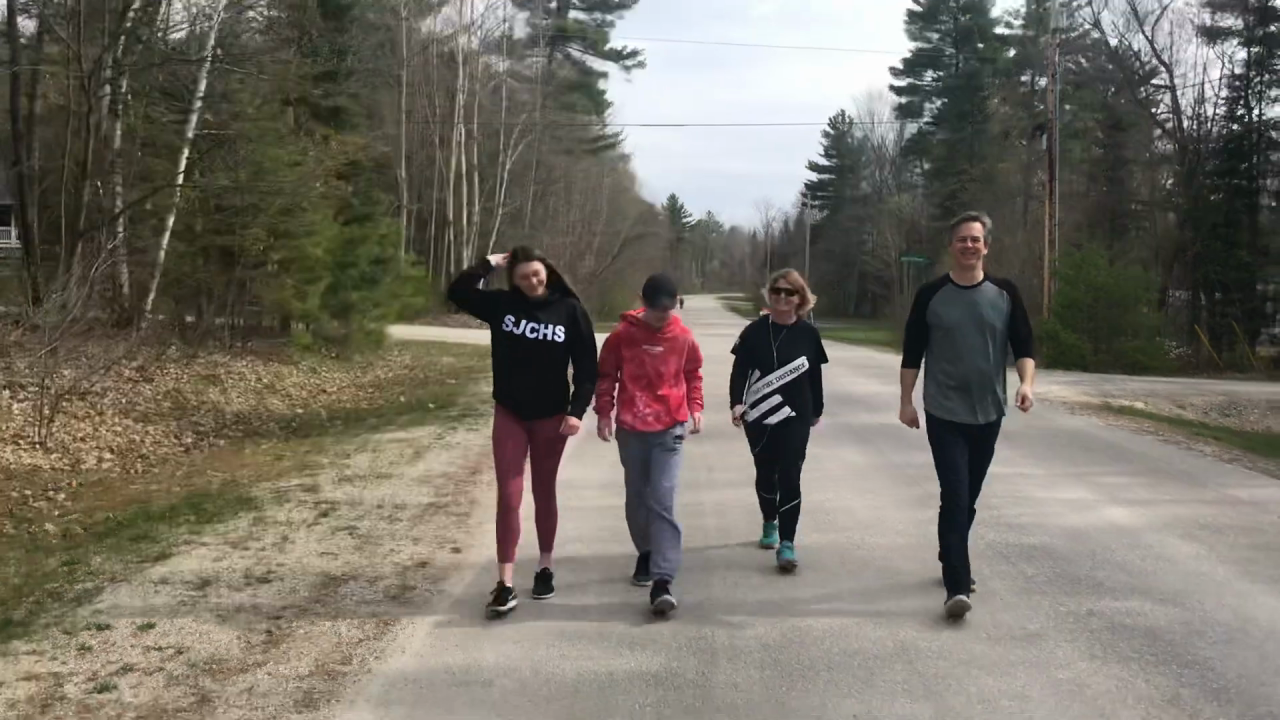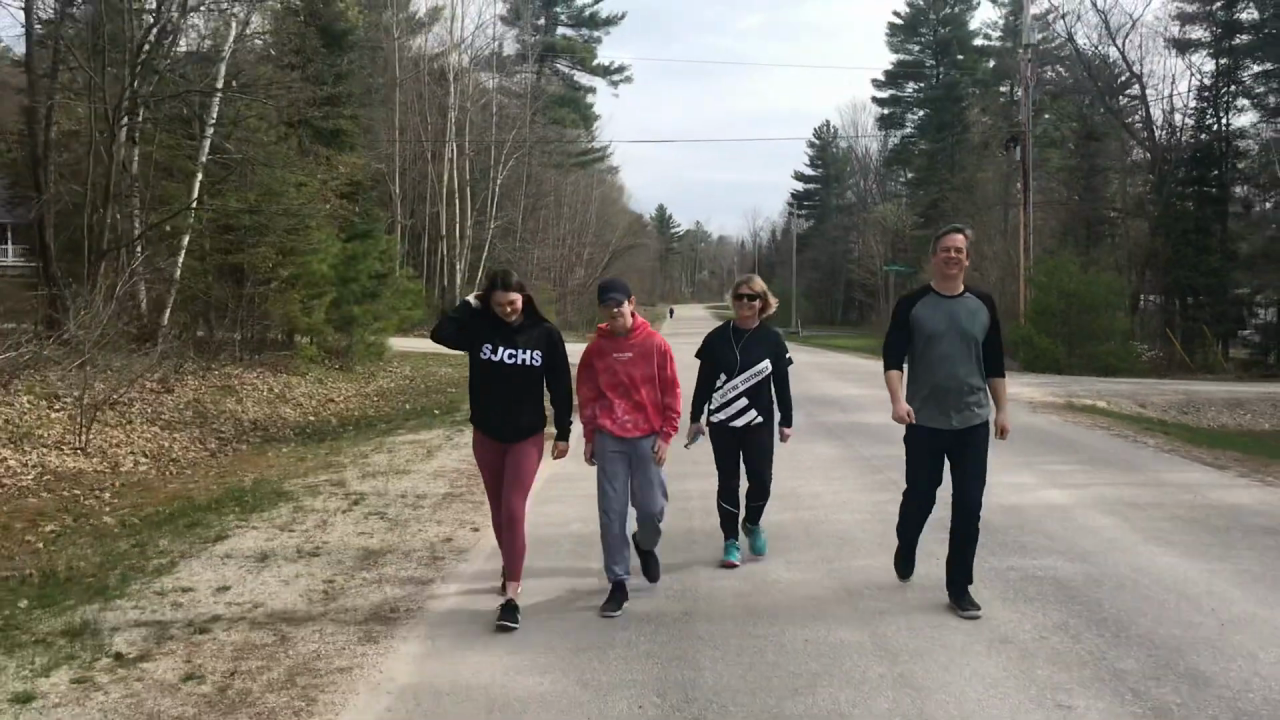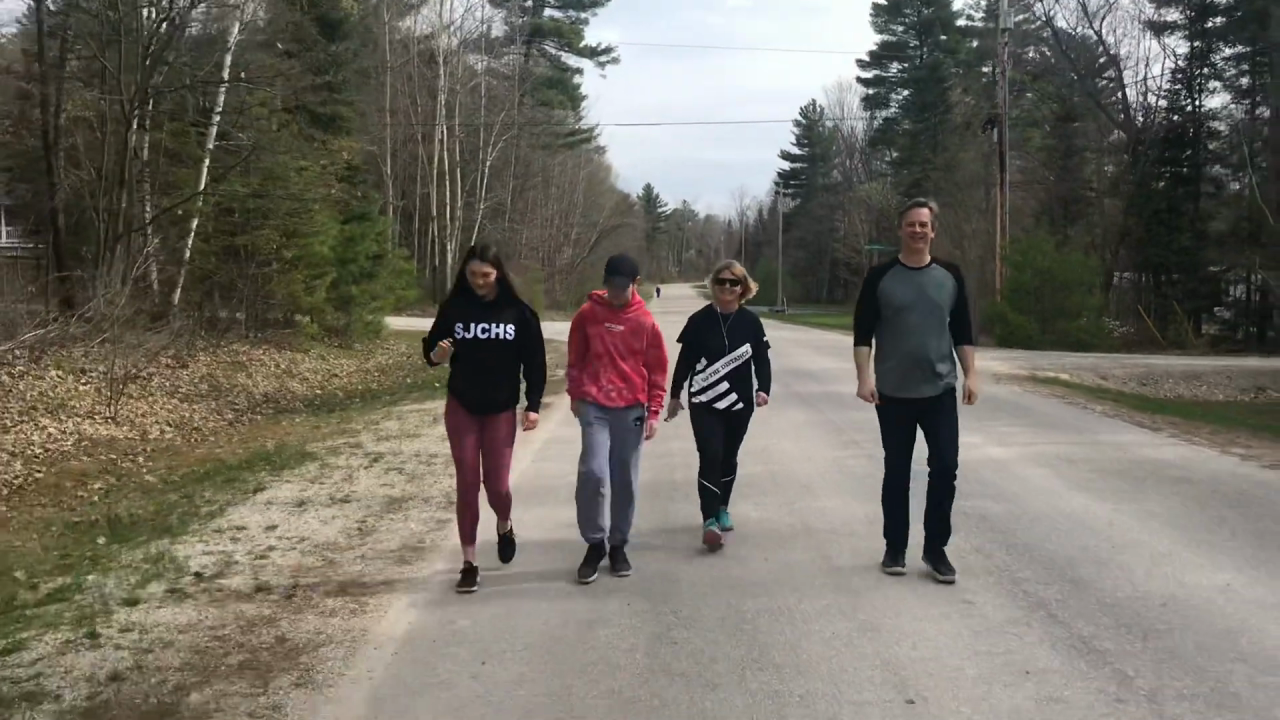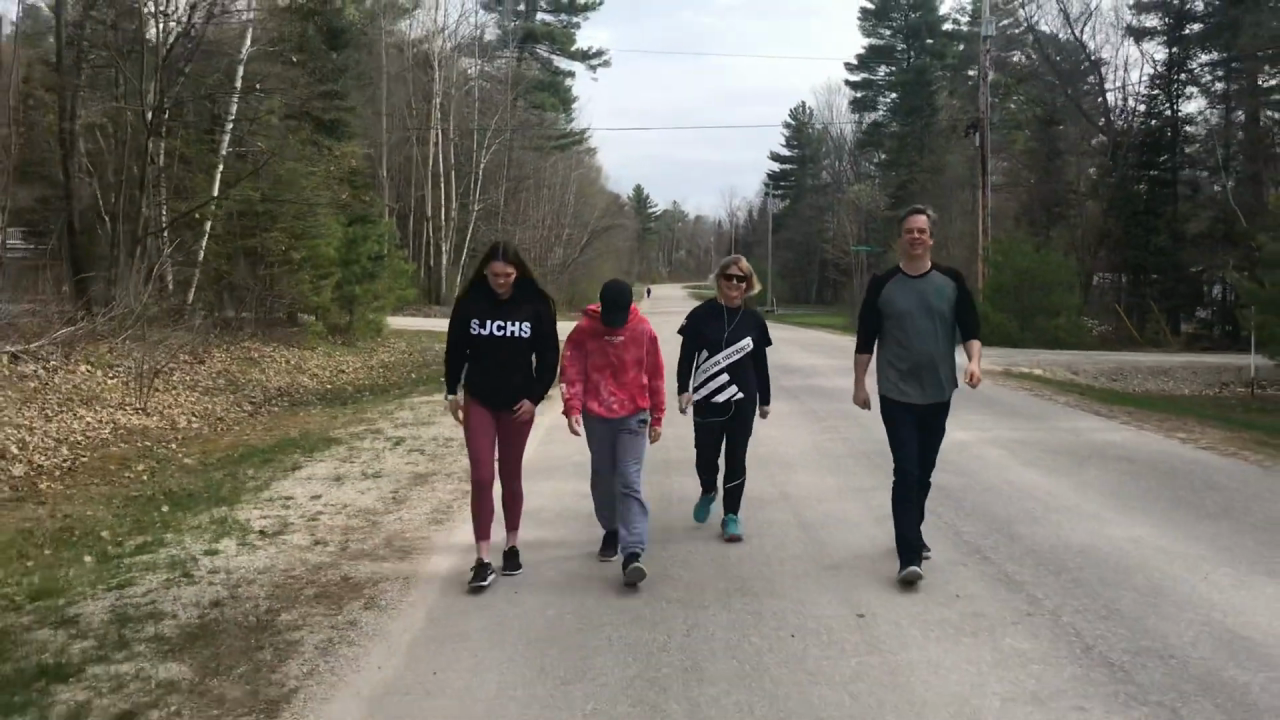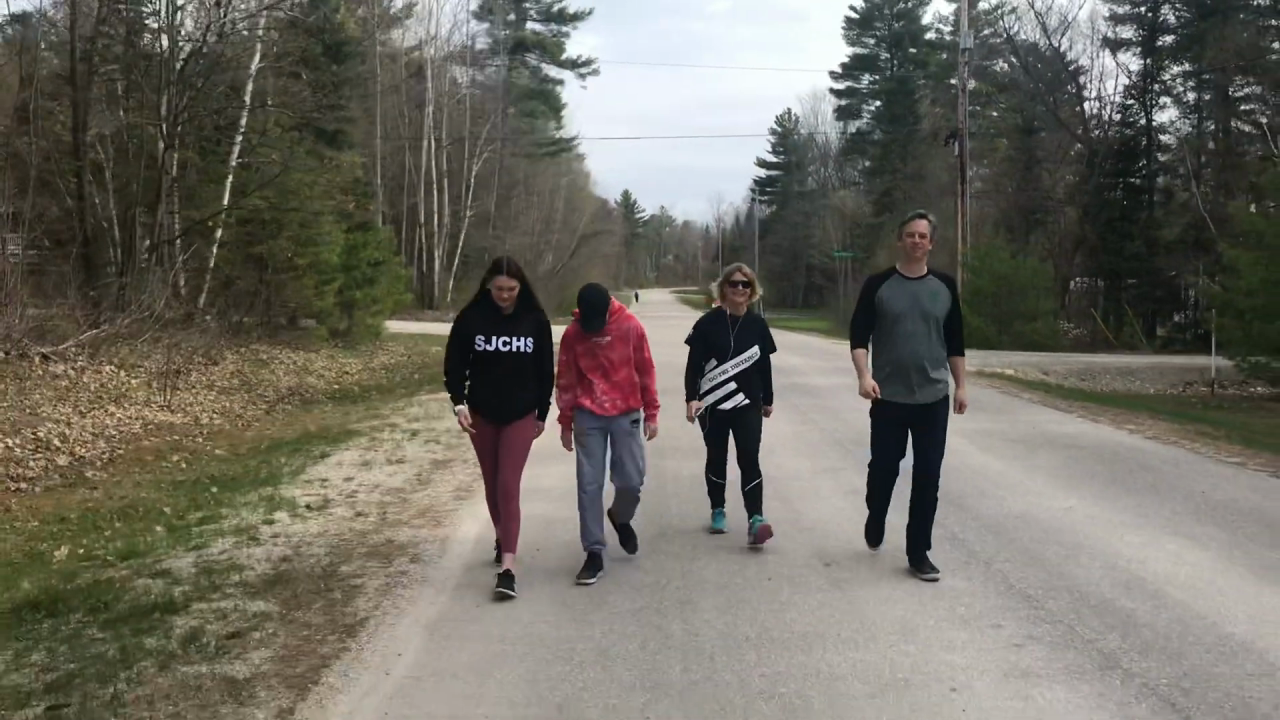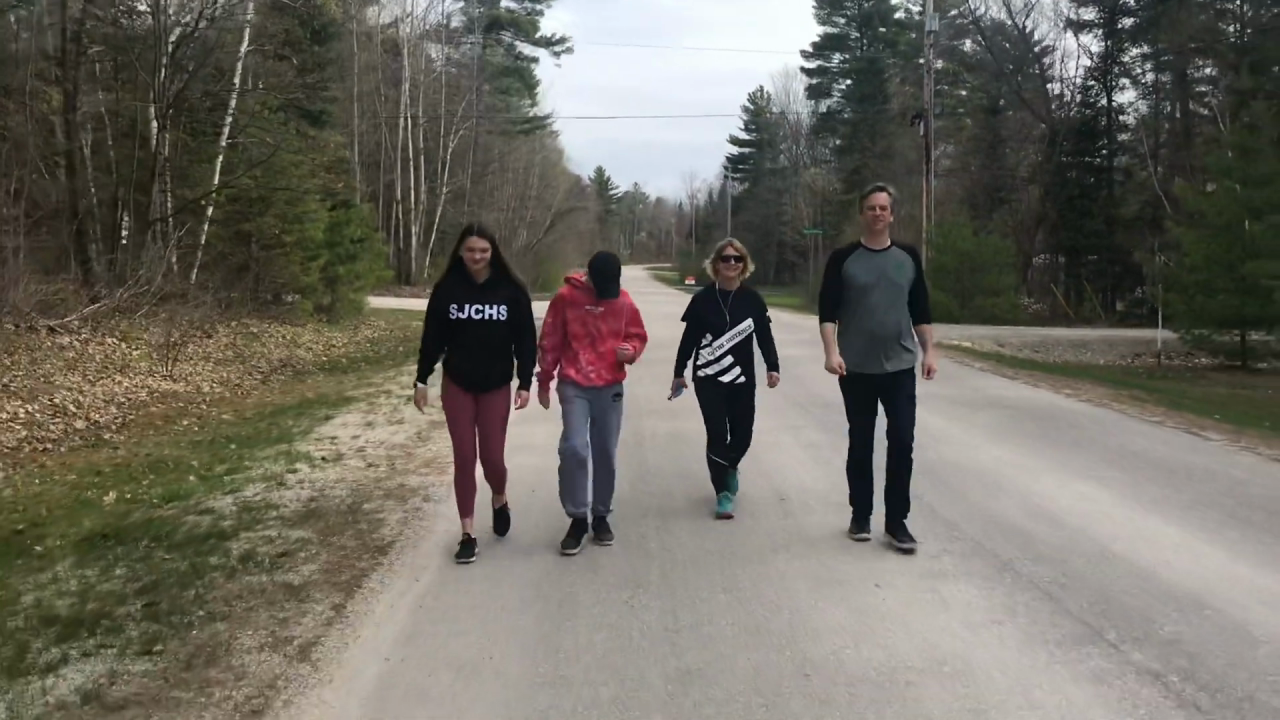
dt=0.7s
person 1, frame 1
left shoulder: (1005, 293)
right shoulder: (931, 295)
left elbow: (1023, 345)
right elbow: (912, 353)
left wrist: (1026, 383)
right wrist: (906, 402)
left hip: (989, 414)
right hip: (944, 414)
left knee: (969, 496)
right knee: (955, 496)
left ankle: (953, 560)
person 1, frame 2
left shoulder: (983, 305)
right shoulder: (912, 304)
left elbow: (995, 363)
right elbow: (893, 358)
left wrist: (1002, 410)
right wrist: (898, 400)
left hip: (973, 421)
right hip: (924, 422)
left knee: (969, 505)
right knee: (920, 495)
left ankle: (959, 587)
right ankle: (905, 549)
person 1, frame 3
left shoulder: (950, 276)
right shoulder: (880, 276)
left elbow: (962, 331)
right elbow: (863, 332)
left wrist: (970, 375)
right wrist: (864, 377)
left hip: (940, 390)
right hip: (893, 392)
left knee: (945, 469)
right knee: (897, 471)
left ankle: (935, 549)
right ankle: (895, 548)
person 1, frame 4
left shoulder: (951, 281)
right shoulder: (882, 284)
left elbow: (971, 327)
right elbow: (866, 338)
left wrist: (974, 361)
right wrist: (859, 384)
left hip: (938, 394)
right hip: (896, 395)
left knee: (924, 471)
right knee: (906, 472)
left ankle: (912, 533)
right ankle: (908, 557)
person 1, frame 5
left shoulder: (945, 286)
right shoulder: (878, 285)
left elbow: (955, 341)
right elbow: (859, 336)
left wrist: (961, 387)
right wrist: (865, 376)
left hip: (934, 398)
right hip: (889, 397)
left knee: (927, 478)
right knee: (883, 467)
left ankle: (919, 553)
right ankle: (875, 519)
person 1, frame 6
left shoulder: (909, 257)
right shoulder: (843, 258)
left elbow: (920, 309)
right elbow: (828, 311)
left wrist: (928, 352)
right wrist: (831, 351)
left hip: (900, 366)
right hip: (856, 368)
left knee: (902, 441)
right knee: (861, 443)
left ankle: (897, 522)
right ankle: (861, 513)
person 2, frame 1
left shoulder: (570, 310)
right shoulder: (501, 305)
left elbow: (587, 366)
right elbow: (456, 293)
left wrist: (577, 410)
left hip: (551, 416)
right hip: (509, 414)
left knee: (543, 492)
right knee: (509, 496)
person 2, frame 2
left shoulder: (545, 334)
right shoulder: (479, 328)
left elbow: (560, 387)
right elbow: (440, 334)
left wrist: (563, 433)
right wrist: (469, 304)
left hip: (527, 437)
right hip: (486, 435)
left knee: (514, 512)
right knee: (498, 509)
left ankle: (510, 599)
right ankle: (511, 568)
person 2, frame 3
left shoulder: (518, 311)
right shoulder: (454, 307)
left elbow: (535, 362)
right elbow: (432, 346)
left wrist: (533, 405)
right wrist: (434, 353)
left hip: (501, 410)
right hip: (460, 408)
left knee: (497, 484)
right knee: (466, 485)
left ankle: (505, 526)
right ankle: (469, 562)
person 2, frame 4
left shoulder: (537, 306)
right shoulder: (469, 303)
left elbow: (548, 356)
right elbow: (455, 350)
left wrist: (535, 397)
right wrist: (452, 393)
left hip: (519, 403)
right hip: (477, 401)
left knee: (511, 475)
right knee: (481, 477)
left ankle: (511, 545)
right ankle: (483, 558)
person 2, frame 5
left shoulder: (535, 321)
right shoulder: (470, 318)
left elbow: (545, 370)
right elbow: (455, 365)
left wrist: (541, 413)
right wrist: (459, 403)
left hip: (521, 416)
right hip: (482, 414)
left knee: (508, 487)
right knee: (491, 485)
left ankle: (507, 568)
right ankle: (501, 535)
person 2, frame 6
left shoulder: (511, 290)
right shoulder: (446, 289)
left elbow: (526, 339)
right elbow: (433, 338)
left wrist: (525, 383)
right wrist: (422, 380)
left hip: (497, 386)
right hip: (456, 385)
left knee: (491, 458)
right knee: (464, 458)
left ankle: (499, 501)
right ankle: (468, 534)
person 3, frame 1
left shoulder: (683, 339)
right shoulder: (622, 335)
left elbow: (693, 375)
right elbow: (606, 375)
left wrist: (695, 408)
right wrist: (604, 414)
left hip: (670, 430)
right hip: (631, 429)
left knee: (663, 501)
right knee: (638, 498)
right ankle: (645, 550)
person 3, frame 2
left shoulder: (655, 343)
right shoulder: (595, 348)
left elbow: (670, 392)
right elbow: (587, 396)
left wrist: (666, 435)
right wrist: (589, 439)
left hip: (647, 436)
right hip: (609, 439)
left knee: (652, 506)
right knee: (612, 511)
left ankle: (645, 544)
right ankle: (618, 583)
person 3, frame 3
left shoulder: (646, 322)
right shoulder: (587, 315)
left elbow: (657, 369)
right elbow: (575, 358)
left wrist: (654, 411)
right wrist: (576, 395)
left hip: (632, 409)
right hip: (594, 407)
left knee: (625, 480)
right knee: (592, 472)
left ankle: (618, 545)
right ankle: (594, 543)
person 3, frame 4
left shoulder: (643, 329)
right shoulder: (583, 330)
left elbow: (655, 375)
right elbow: (572, 373)
left wrist: (657, 417)
right wrist: (573, 409)
left hip: (633, 416)
right hip: (597, 417)
left knee: (630, 482)
right knee: (603, 479)
left ankle: (633, 555)
right ankle: (611, 531)
person 3, frame 5
left shoulder: (630, 326)
right shoulder: (572, 334)
left elbow: (646, 372)
right elbow: (566, 380)
left wrist: (651, 414)
right wrist: (566, 421)
left hip: (627, 415)
right hip: (588, 416)
left knee: (631, 480)
right knee: (589, 484)
left ankle: (621, 516)
right ankle: (594, 553)
person 3, frame 6
left shoulder: (624, 301)
right shoulder: (565, 297)
left elbow: (638, 337)
right elbow: (549, 341)
left wrist: (630, 351)
right wrist: (544, 381)
left hip: (610, 387)
right hip: (573, 385)
left knee: (605, 454)
right knee: (574, 449)
left ankle: (600, 515)
right ankle: (577, 518)
person 4, frame 1
left shoulder: (809, 334)
right shoulder: (753, 332)
left elbow: (814, 377)
right elbow: (739, 373)
left wrist: (816, 411)
right wrist: (736, 403)
left hip: (795, 418)
right hip: (759, 418)
left knee: (789, 477)
right knee: (766, 474)
right ankle: (770, 520)
person 4, frame 2
left shoulder: (772, 339)
right shoulder: (717, 337)
left elbow: (781, 381)
right elbow: (704, 380)
left wrist: (786, 420)
right wrist: (695, 418)
left hip: (759, 422)
right hip: (723, 422)
left knee: (761, 479)
right knee: (728, 481)
left ankle: (752, 524)
right ankle: (731, 541)
person 4, frame 3
left shoulder: (751, 322)
right shoulder: (699, 321)
left elbow: (761, 360)
right elbow: (685, 360)
left wrist: (763, 388)
right wrist: (675, 395)
left hip: (739, 404)
right hip: (704, 404)
left knee: (728, 458)
right knee: (710, 458)
left ankle: (723, 506)
right ankle: (711, 522)
person 4, frame 4
left shoulder: (754, 319)
right shoulder: (701, 314)
left elbow: (760, 361)
right elbow: (686, 356)
left wrist: (765, 399)
right wrist: (684, 389)
left hip: (742, 399)
right hip: (707, 398)
left knee: (736, 457)
right knee: (706, 453)
left ankle: (731, 516)
right ankle: (708, 492)
person 4, frame 5
left shoulder: (758, 325)
right shoulder: (707, 324)
left elbow: (765, 364)
right elbow: (693, 364)
left wrist: (768, 399)
right wrist: (691, 398)
left hip: (748, 404)
right hip: (713, 403)
left knee: (749, 458)
right knee: (717, 458)
left ankle: (756, 519)
right ankle: (717, 510)
person 4, frame 6
left shoulder: (752, 299)
right shoulder: (702, 299)
left elbow: (764, 335)
right elbow: (689, 337)
left wrist: (772, 366)
right wrist: (679, 372)
left hip: (742, 378)
right hip: (709, 377)
left knee: (742, 434)
right knee: (716, 432)
left ankle: (730, 468)
right ankle: (723, 494)
